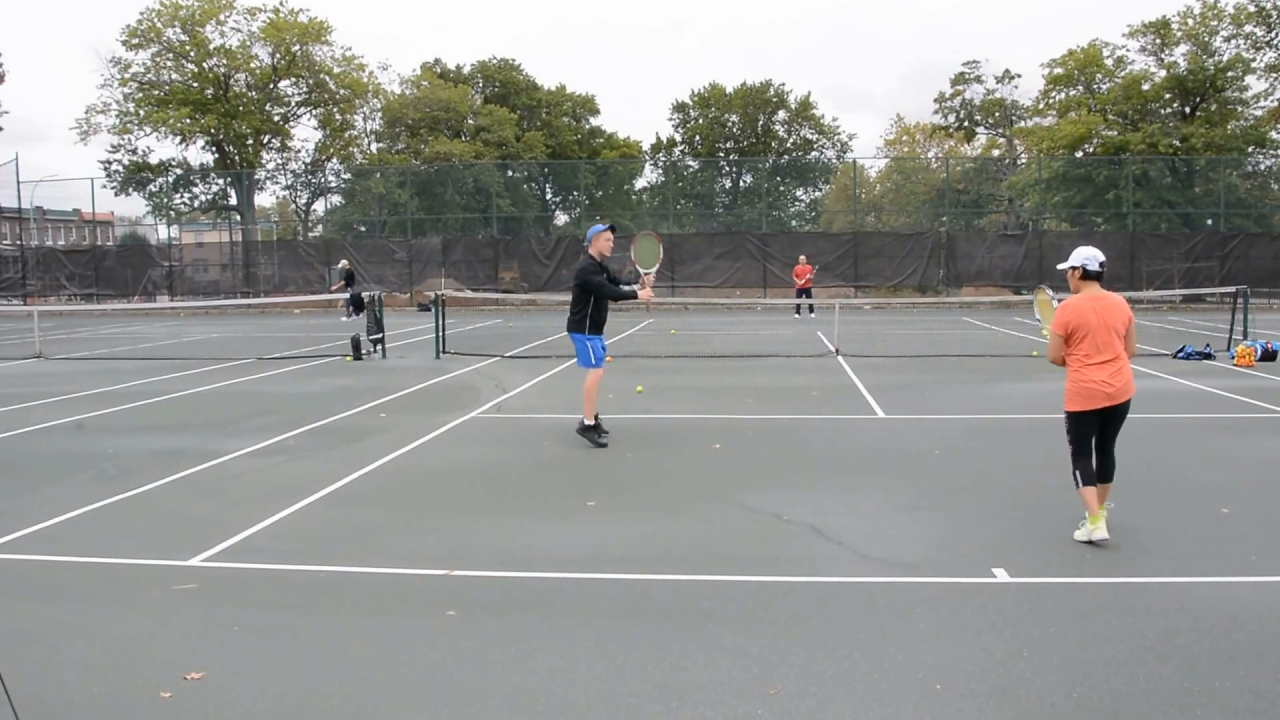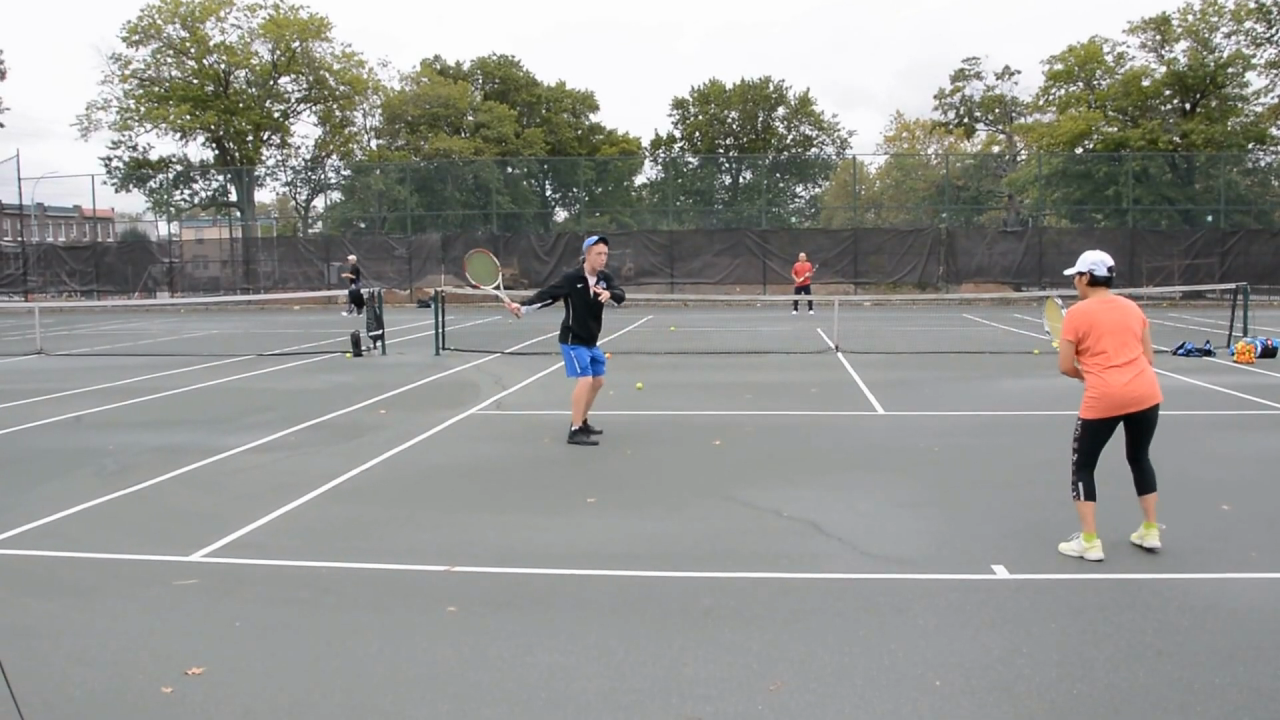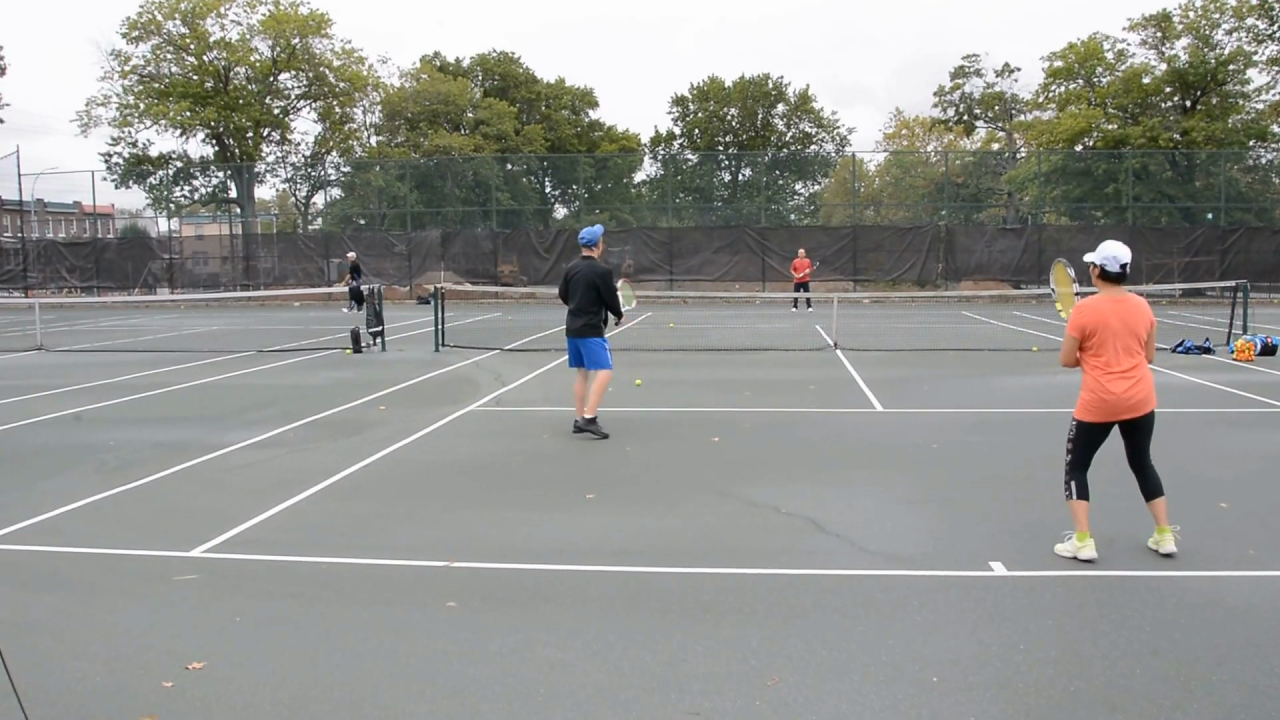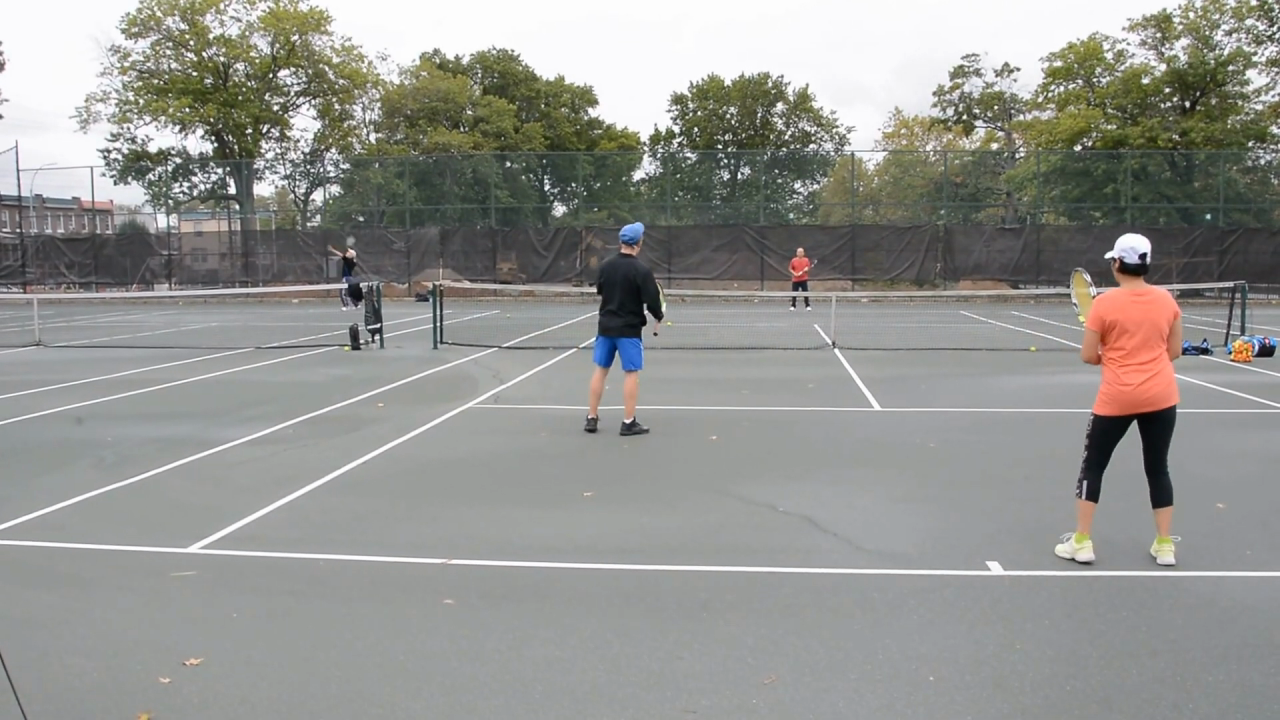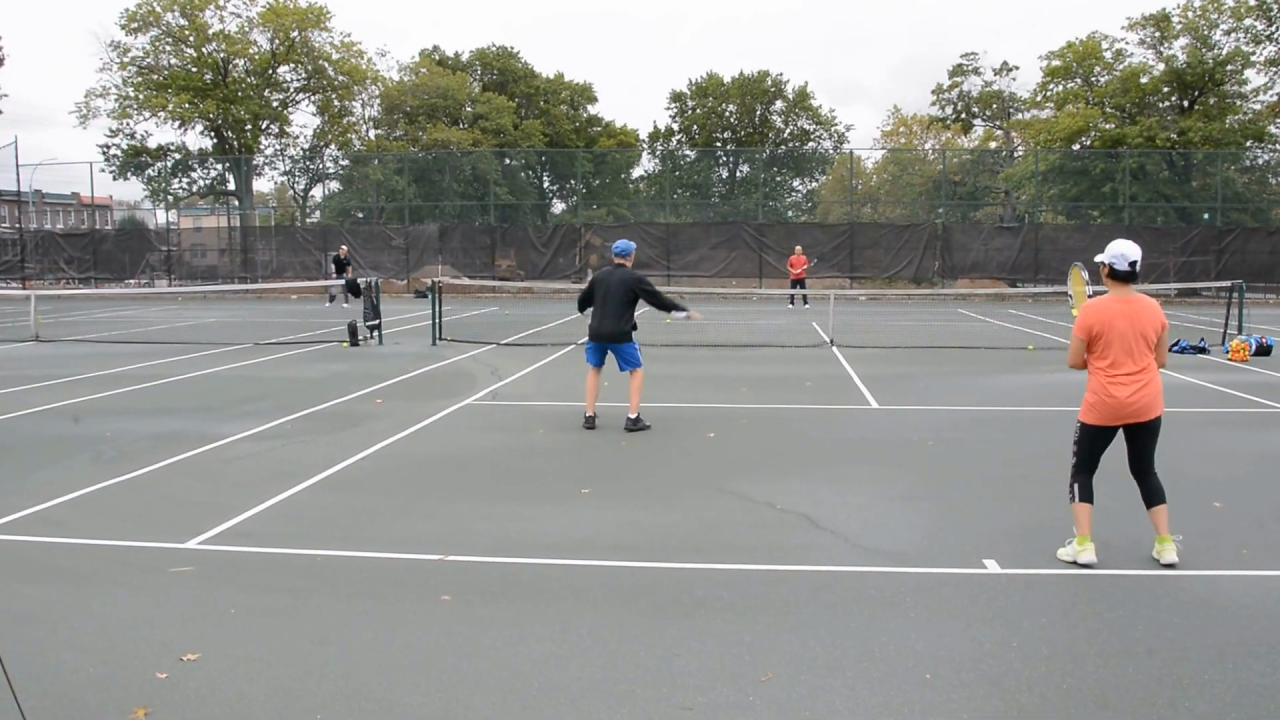
dt=1s
person 1, frame 1
left shoulder: (1067, 308)
right shoulder: (1121, 304)
left elbow: (1055, 356)
right elbow: (1131, 350)
left hip: (1083, 395)
right hip: (1120, 391)
left knee: (1081, 455)
right knee: (1105, 449)
left ankle: (1095, 523)
right ankle: (1099, 510)
person 1, frame 2
left shoulder: (1076, 314)
right shoulder: (1132, 309)
left elbow: (1065, 367)
right elbow: (1148, 358)
left hip: (1103, 401)
right hip: (1145, 395)
left knee: (1082, 466)
right knee: (1140, 459)
left ankle: (1089, 541)
right ankle: (1151, 530)
person 1, frame 3
left shoulder: (1084, 310)
right shoulder: (1142, 307)
left elbow: (1066, 360)
right elbow: (1148, 356)
left hip: (1097, 405)
right hip: (1140, 401)
left knee: (1075, 467)
right knee: (1142, 464)
left ankle: (1083, 540)
right ankle: (1165, 535)
person 1, frame 4
left shoulder: (1104, 303)
right shoulder: (1166, 300)
left elbow: (1088, 356)
right elbow: (1174, 352)
left hip: (1117, 399)
right hip: (1160, 397)
left knee: (1093, 466)
right knee: (1157, 469)
left ankle: (1081, 542)
right ankle: (1164, 545)
person 1, frame 5
left shoulder: (1091, 310)
right shoulder: (1154, 309)
left elbow: (1074, 361)
right elbow: (1161, 360)
left hip: (1102, 407)
right hip: (1147, 405)
left knee: (1082, 470)
right knee: (1145, 471)
left ankle: (1083, 544)
right ankle: (1166, 544)
person 2, frame 1
left shoulder: (600, 266)
right shoulder: (587, 267)
left elbow: (618, 286)
right elbow: (609, 291)
left wrist: (640, 286)
right wrist: (637, 295)
left hip: (593, 330)
right hip: (584, 330)
left knee: (596, 373)
right knee: (595, 373)
left ankle: (591, 419)
right ankle: (588, 424)
person 2, frame 2
left shoulder: (605, 278)
right shoulder: (571, 278)
left elbow: (621, 295)
right elbow: (545, 295)
left wrist: (609, 294)
right wrist: (521, 307)
left hip: (591, 342)
right hip: (574, 341)
left knee: (598, 381)
right knee: (584, 381)
left ankle: (581, 422)
right ankle: (575, 431)
person 2, frame 3
left shoulder: (571, 269)
right shoulder: (602, 271)
left elbow: (563, 296)
right elbow: (611, 299)
right wrist: (619, 315)
left hip: (572, 329)
right hip: (591, 331)
left knee: (582, 373)
right knee: (604, 372)
left ankle: (580, 419)
right ankle: (588, 418)
person 2, frame 4
left shoulder: (606, 266)
right shoulder: (641, 270)
right elbow: (652, 300)
right wrist: (658, 316)
left hip: (606, 326)
right hip: (629, 329)
left knee: (600, 371)
right knee: (631, 374)
left ankle: (591, 418)
right ankle: (629, 423)
person 2, frame 5
left shoulder: (599, 276)
right shoulder: (635, 279)
left elbow: (583, 300)
right elbow: (659, 299)
left wrist: (582, 309)
right wrist: (685, 311)
left hip: (596, 333)
right hip: (620, 335)
left knee: (594, 370)
right knee: (636, 371)
left ankle: (589, 416)
right ankle: (633, 418)
